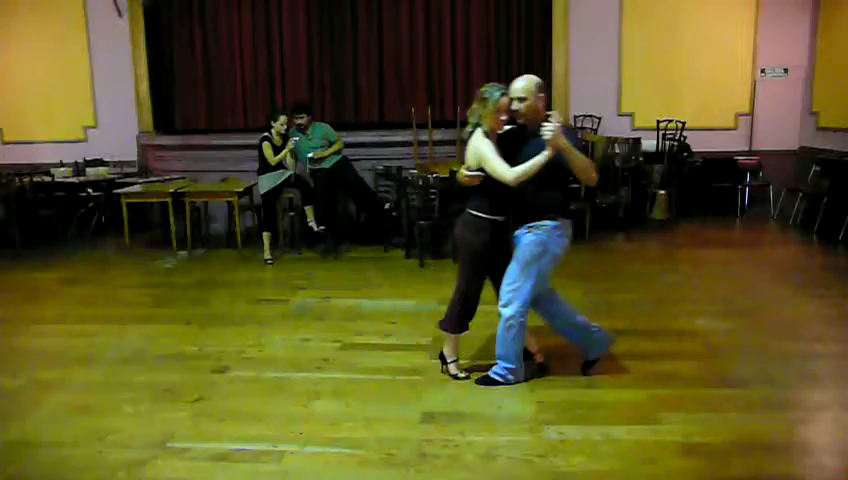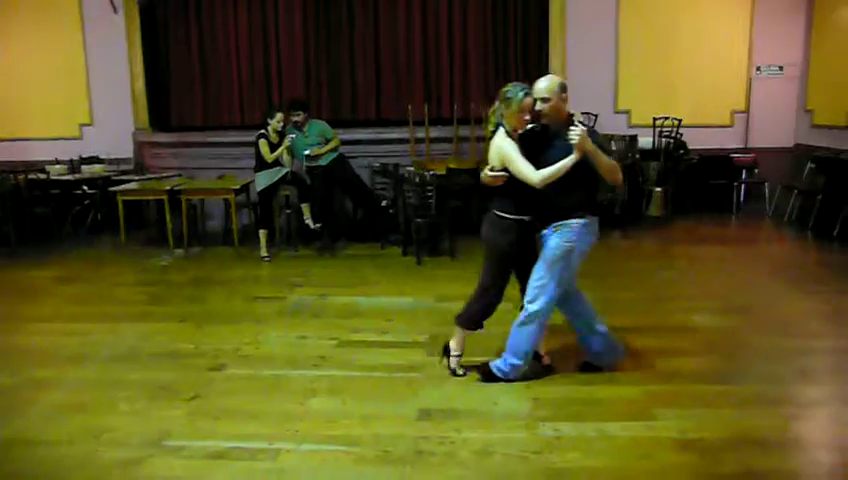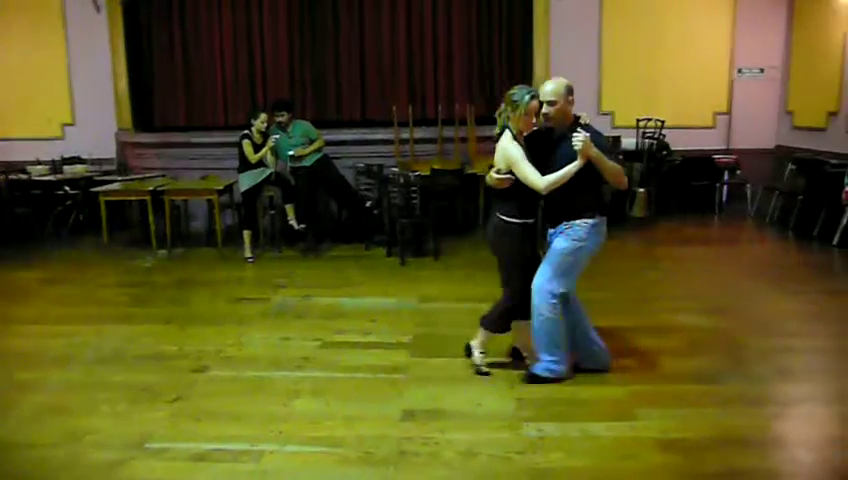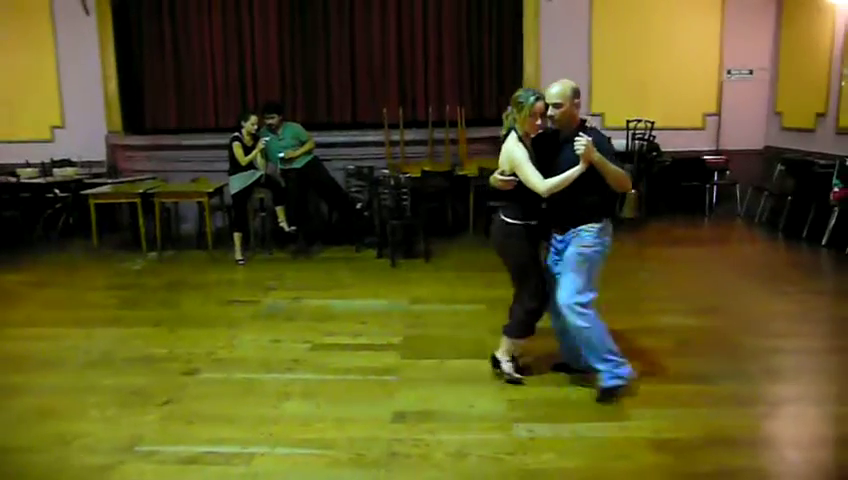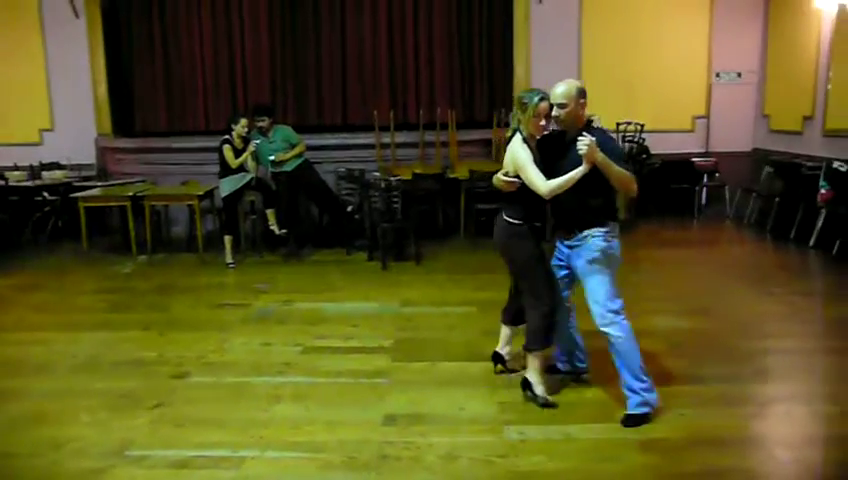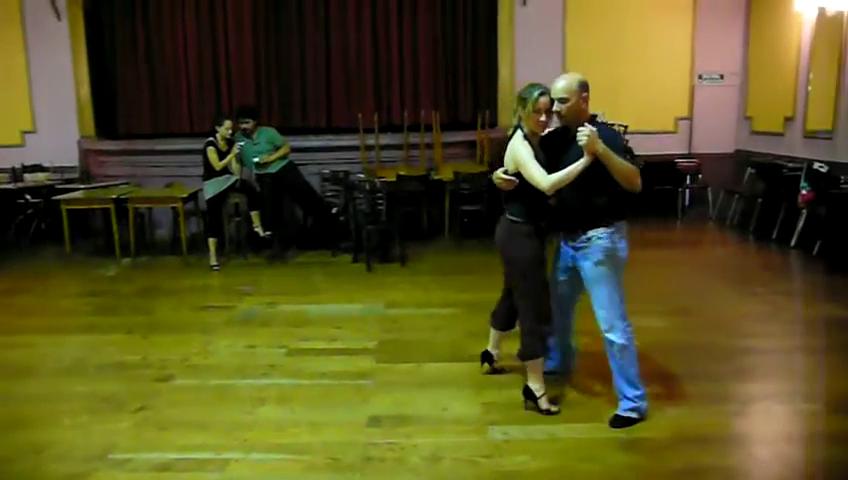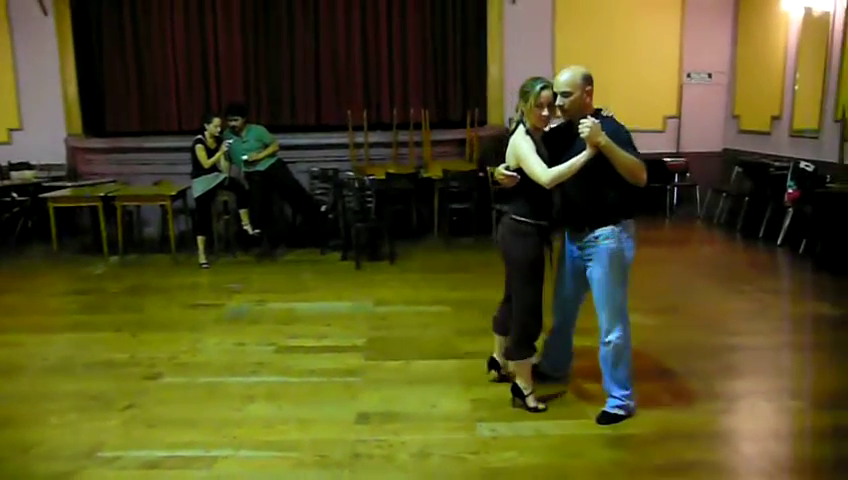
dt=0.2s
person 1, frame 1
left shoulder: (554, 134)
right shoulder: (511, 137)
left elbow: (591, 178)
left wrist: (562, 146)
left hip: (545, 229)
right hip: (526, 228)
left knee: (512, 298)
right knee: (539, 295)
left ankle: (506, 370)
right ankle: (593, 341)
person 1, frame 2
left shoulder: (580, 134)
left elbow: (616, 178)
left wrist: (588, 148)
left hip: (574, 227)
right hip: (553, 227)
left knee: (539, 294)
right knee: (565, 293)
left ankle: (511, 366)
right ankle: (605, 352)
person 1, frame 3
left shoulder: (589, 136)
left elbow: (621, 181)
left wrist: (592, 153)
right wrist: (495, 176)
left hip: (582, 228)
right hip: (556, 228)
left knee: (544, 289)
right knee: (559, 293)
left ankle: (552, 364)
right ankle: (594, 354)
person 1, frame 4
left shoulder: (594, 139)
right shoulder: (546, 141)
left elbow: (624, 185)
left wrist: (594, 158)
right wrist: (499, 177)
left hip: (588, 233)
right hip: (559, 233)
left knee: (573, 301)
right knee: (554, 298)
left ankle: (615, 372)
right ankle: (579, 358)
person 1, frame 5
left shoulder: (600, 141)
right shoulder: (551, 142)
left elbow: (630, 188)
left wrist: (597, 158)
right wrist: (501, 178)
left hip: (595, 238)
right hip: (564, 238)
left knee: (607, 314)
left ankle: (642, 396)
right ankle: (571, 361)
person 1, frame 6
left shoulder: (605, 134)
right shoulder: (555, 139)
left elbow: (634, 183)
left wrist: (599, 150)
right wrist: (503, 176)
left hip: (601, 239)
right hip: (569, 238)
left knee: (611, 321)
right knee: (558, 306)
left ankle: (634, 401)
right ankle: (557, 362)
person 1, frame 7
left shoulder: (610, 129)
right shoulder: (558, 135)
left elbow: (640, 177)
left wrist: (602, 143)
right wrist: (505, 172)
left hip: (608, 237)
right hip: (574, 236)
left knee: (611, 320)
right knee: (563, 308)
left ankle: (621, 399)
right ankle: (554, 366)
person 2, frame 1
left shoulder: (493, 138)
right shoulder: (481, 143)
right elbow: (511, 176)
right wrist: (549, 152)
left hip: (495, 226)
right hip: (476, 227)
right knee: (468, 292)
left ankle: (528, 347)
right ankle: (448, 356)
person 2, frame 2
left shoulder: (513, 137)
right shoulder: (504, 143)
right elbow: (537, 179)
right wrist: (575, 155)
left hip: (519, 225)
right hip: (504, 227)
right knee: (489, 291)
left ankle: (535, 349)
right ankle: (453, 349)
person 2, frame 3
left shoulder: (518, 140)
right shoulder: (509, 147)
right elbow: (542, 185)
right wrist: (580, 161)
left hip: (521, 227)
right hip: (509, 230)
left knee: (527, 290)
right knee: (516, 294)
left ankle: (522, 349)
right ankle: (477, 345)
person 2, frame 4
left shoulder: (525, 141)
right shoulder: (515, 148)
right elbow: (543, 187)
right wrist: (582, 166)
left hip: (521, 228)
right hip: (513, 231)
left knee: (529, 291)
right knee: (535, 295)
left ankle: (510, 350)
right ankle: (502, 355)
person 2, frame 5
left shoulder: (532, 144)
right shoulder: (519, 149)
right elbow: (545, 189)
right wrist: (585, 167)
left hip: (520, 230)
right hip: (517, 232)
left knee: (522, 292)
right knee: (543, 300)
left ankle: (502, 351)
right ankle: (533, 378)
person 2, frame 6
left shoulder: (536, 141)
right shoulder: (520, 145)
right elbow: (547, 184)
right wrist: (587, 159)
left hip: (523, 230)
right hip: (520, 232)
left knee: (514, 295)
right knee: (535, 307)
left ankle: (491, 352)
right ankle: (535, 389)
person 2, frame 7
left shoulder: (541, 136)
right shoulder: (521, 141)
right elbow: (547, 179)
right wrist: (588, 152)
left hip: (527, 230)
right hip: (521, 232)
left knee: (515, 299)
right knee: (527, 308)
left ankle: (498, 358)
right ankle: (523, 387)
person 3, frame 1
left shoulder: (285, 137)
right shoulder: (266, 139)
left elbow: (289, 161)
right elbow: (273, 161)
left wrist: (293, 172)
right wrist: (287, 149)
left hip: (282, 172)
right hip: (267, 177)
left knee: (306, 185)
right knee: (269, 212)
left ankle: (311, 221)
right ankle: (266, 250)
person 3, frame 2
left shoulder: (281, 135)
right shoulder: (262, 136)
left elbow: (285, 157)
right elbow: (269, 158)
left wrist: (289, 170)
right wrist: (283, 147)
left hip: (279, 170)
right hip: (264, 174)
left knee: (303, 183)
right knee: (265, 210)
left ankle: (307, 218)
right ankle: (263, 248)
person 3, frame 3
left shoulder: (265, 135)
right shoulder: (246, 137)
left elbow: (269, 158)
right elbow: (253, 159)
right wrist: (267, 147)
left hip: (262, 170)
right hip: (248, 175)
left knee: (287, 183)
right knee: (249, 210)
left ankle: (291, 219)
right ankle: (247, 248)
person 3, frame 4
left shoulder: (255, 137)
right shoulder: (236, 139)
left elbow: (259, 160)
right elbow: (243, 161)
right wrist: (257, 149)
left hip: (253, 172)
right hip: (238, 177)
left knee: (277, 185)
right knee: (240, 212)
left ankle: (282, 221)
right ankle: (238, 251)
person 3, frame 5
left shoulder: (246, 140)
right shoulder: (226, 142)
left elbow: (250, 164)
right elbow: (233, 164)
right wrist: (248, 152)
left hip: (243, 175)
right hip: (228, 180)
left knee: (268, 189)
right knee: (230, 215)
left ankle: (273, 224)
right ankle: (228, 254)
person 3, frame 6
left shoulder: (230, 142)
right shoulder: (210, 144)
left elbow: (234, 166)
right elbow: (217, 166)
right wrist: (232, 154)
left hip: (227, 177)
right hip: (212, 182)
left knee: (252, 191)
right knee: (214, 218)
left ankle: (257, 226)
right ankle: (212, 256)
person 3, frame 7
left shoulder: (218, 140)
right shoulder: (199, 142)
left elbow: (223, 165)
right elbow: (206, 164)
right wrist: (221, 152)
left hip: (216, 175)
right hip: (201, 180)
left knee: (241, 189)
right knee: (203, 216)
left ankle: (246, 224)
right ankle: (201, 254)
person 4, frame 1
left shoulder: (322, 128)
right shoulder: (292, 134)
left elbow: (340, 143)
left wrist: (325, 153)
left hip: (337, 163)
right hip: (318, 172)
left knee: (360, 190)
right knee: (325, 206)
left ankle: (385, 217)
right ankle: (336, 237)
person 4, frame 2
left shoulder: (319, 125)
right shoulder: (289, 131)
left elbow: (337, 140)
left wrist: (322, 150)
left hip: (334, 160)
right hip: (315, 170)
left knee: (357, 187)
right knee: (322, 204)
left ankle: (382, 215)
right ankle: (333, 234)
person 4, frame 3
left shoulder: (303, 126)
right shoulder: (273, 132)
left elbow: (321, 141)
left wrist: (306, 151)
left hip: (318, 161)
right hip: (299, 170)
left knee: (341, 188)
right knee: (306, 204)
left ankle: (364, 215)
right ankle: (318, 235)
person 4, frame 4
left shoulder: (294, 128)
right shoulder: (263, 134)
left elbow: (311, 143)
left wrist: (296, 153)
left hip: (308, 163)
right hip: (290, 172)
left knee: (332, 190)
right knee: (296, 206)
left ankle: (355, 217)
right ankle: (308, 237)
person 4, frame 5
left shoulder: (284, 130)
right shoulder: (254, 136)
left elbow: (302, 146)
left wrist: (287, 156)
left hip: (299, 166)
right hip: (281, 175)
left knee: (323, 193)
right knee: (287, 209)
left ankle: (345, 220)
right ankle: (299, 240)
person 4, frame 6
left shoulder: (269, 132)
right shoulder: (238, 138)
left elbow: (286, 148)
left wrist: (271, 157)
left hip: (284, 168)
right hip: (265, 177)
left knee: (307, 195)
right knee: (272, 211)
left ankle: (331, 223)
right ankle: (283, 242)
person 4, frame 7
left shoulder: (257, 130)
right shoulder: (227, 136)
left elbow: (275, 145)
left wrist: (260, 155)
left hip: (272, 165)
right hip: (254, 174)
left knee: (296, 192)
right knee: (261, 209)
left ankle: (320, 221)
right ankle: (272, 240)
